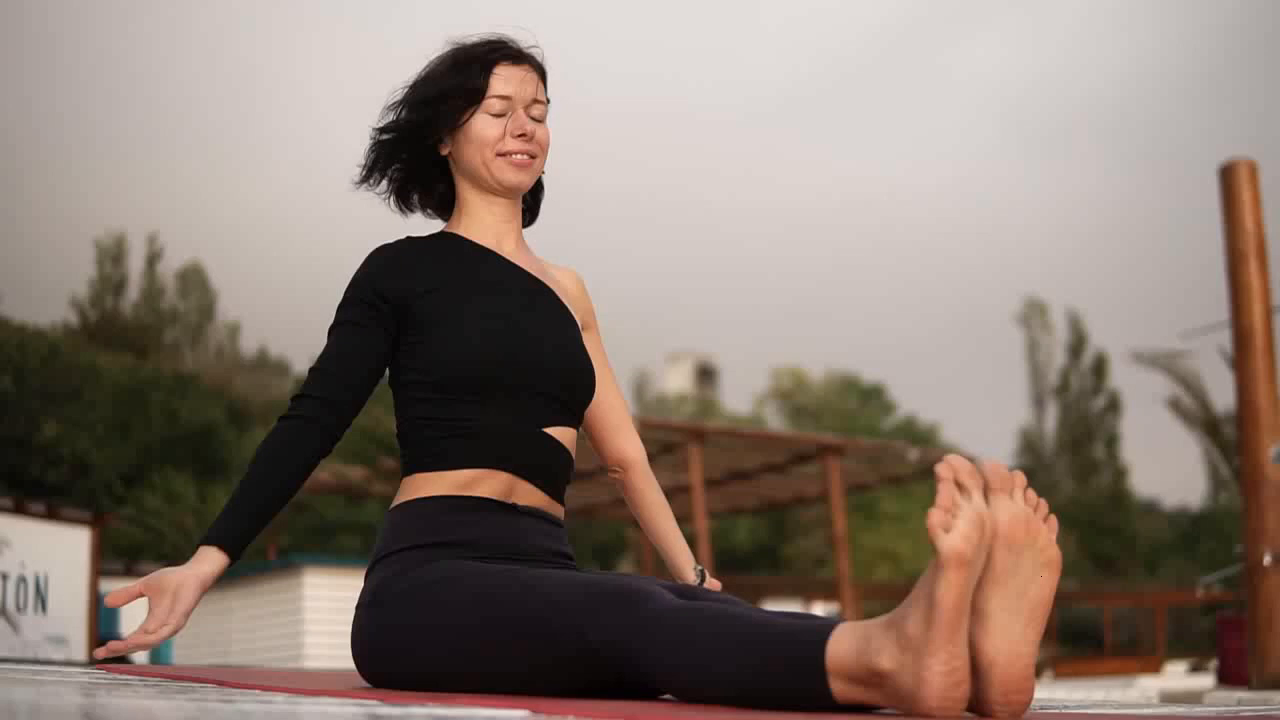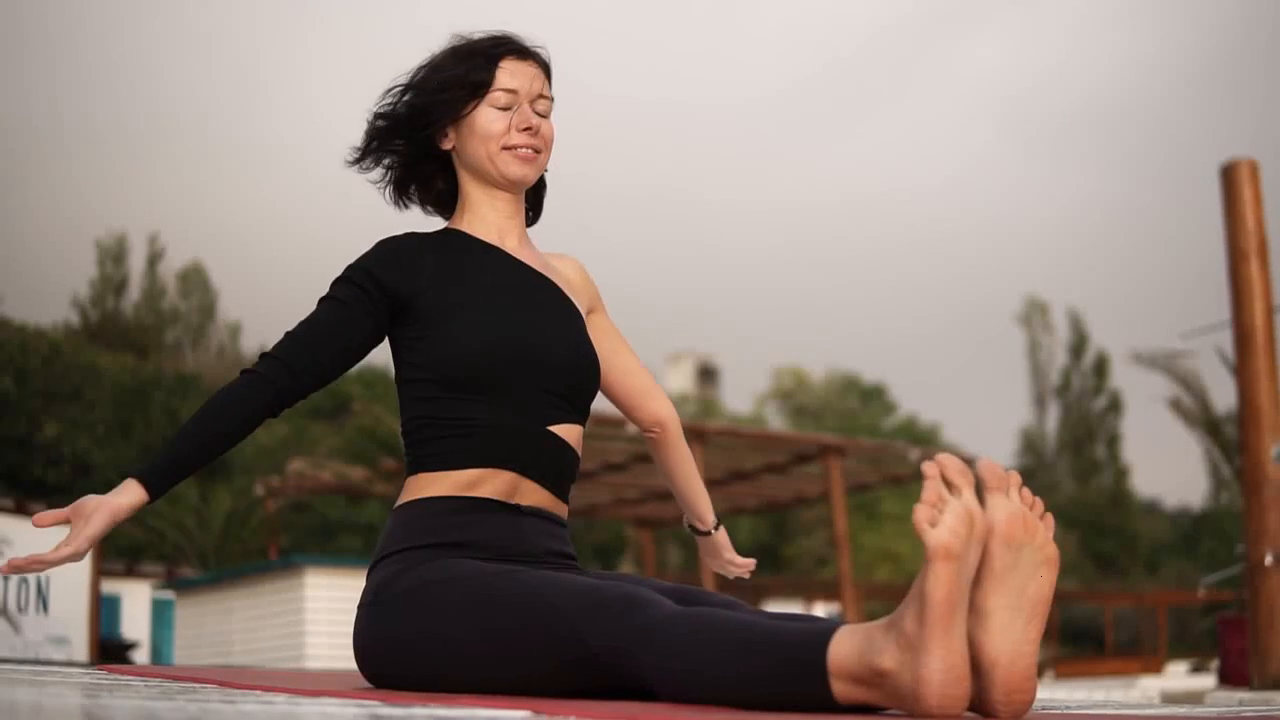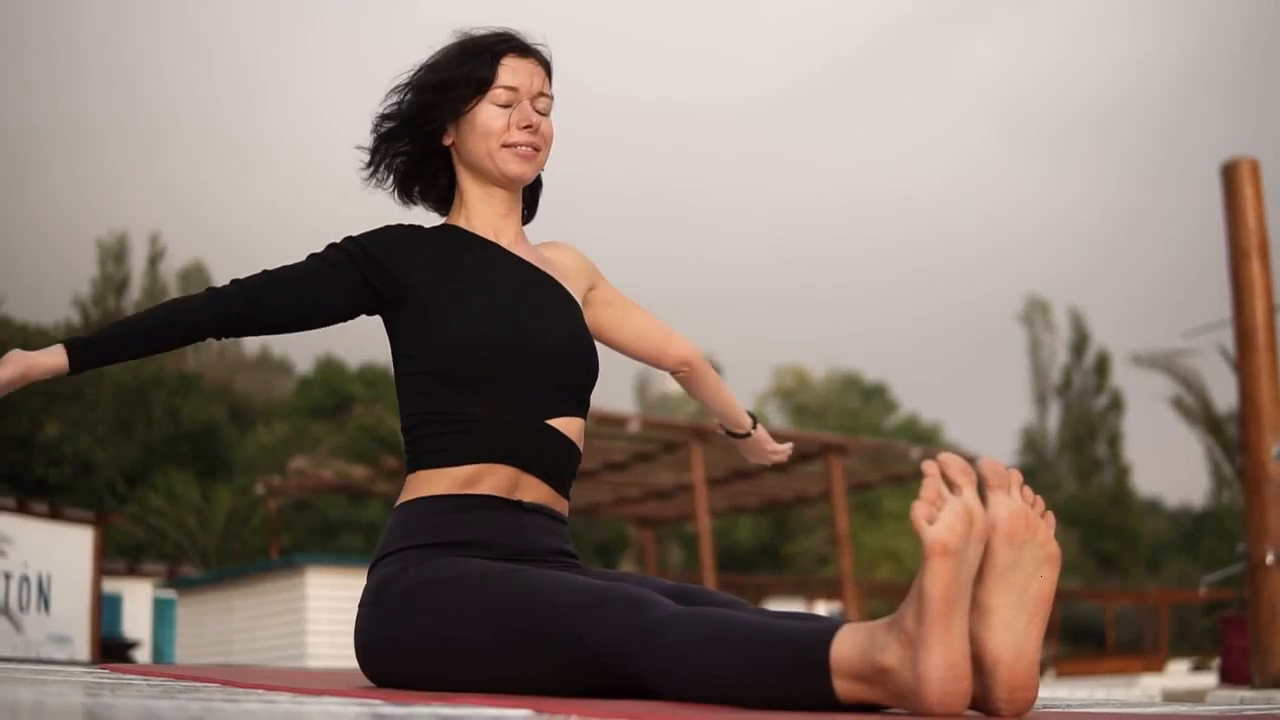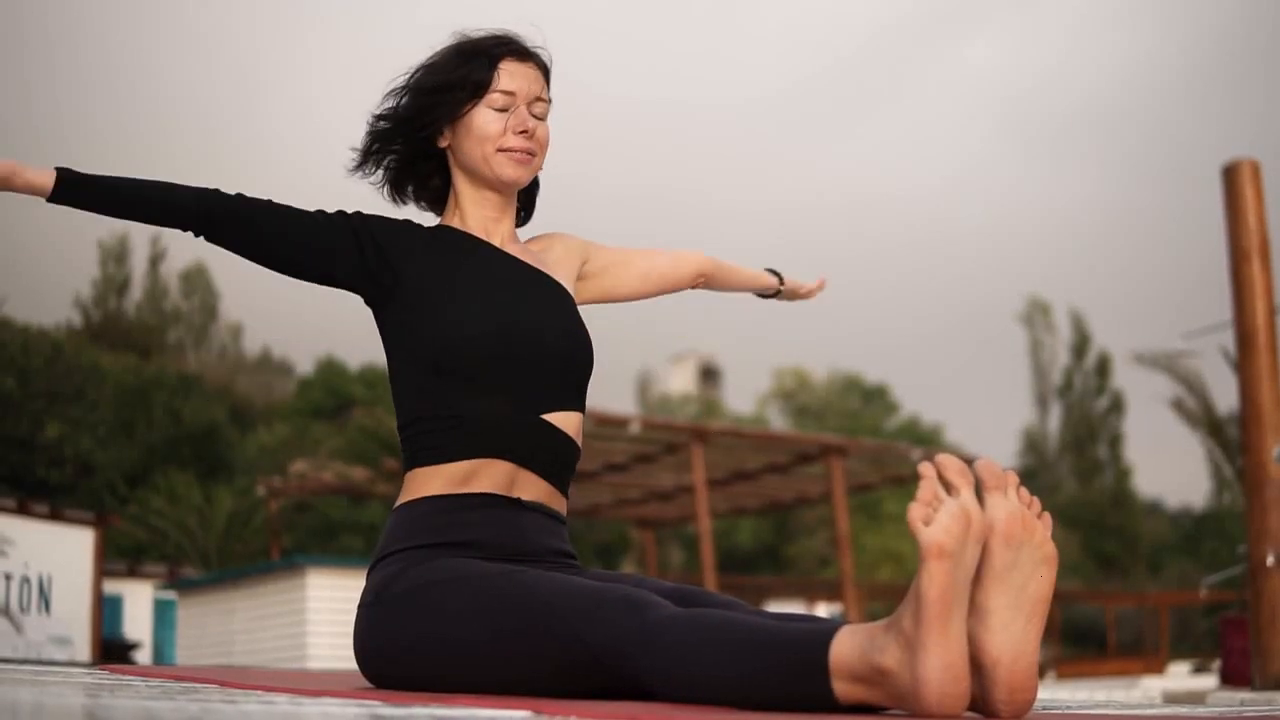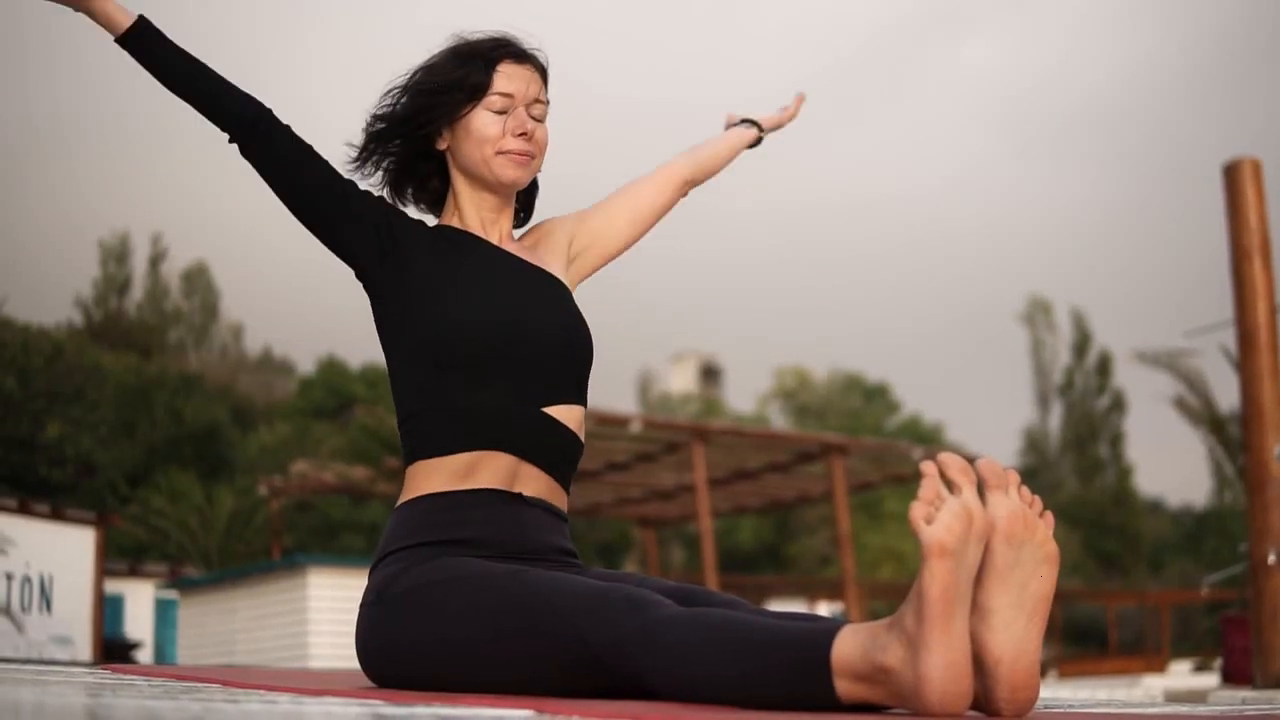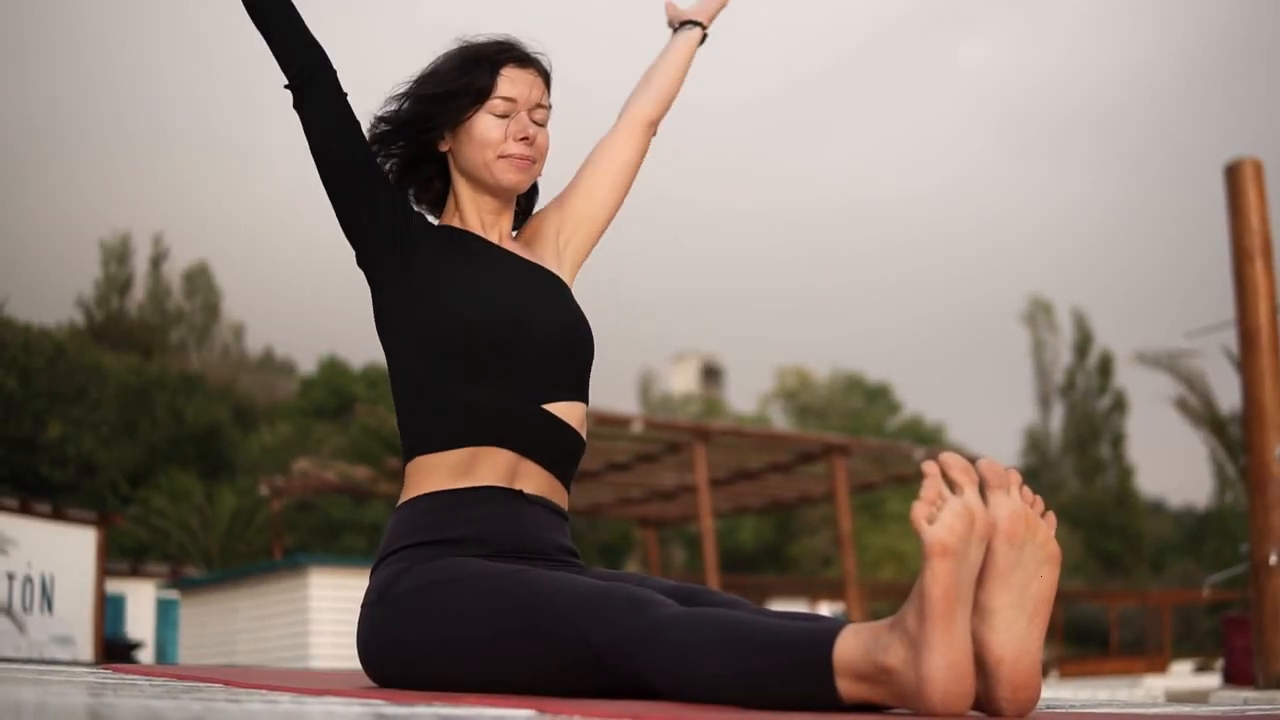
dt=0.4s
person 1, frame 1
left shoulder: (563, 289)
right shoulder: (405, 270)
left elbow: (621, 447)
right elbow: (313, 420)
left wrist: (688, 574)
right wrist: (207, 560)
left hip: (543, 567)
right hip: (430, 578)
left knee: (707, 618)
right knee: (634, 622)
person 1, frame 2
left shoulder: (566, 280)
right shoulder: (408, 267)
left elbow: (657, 414)
right elbow: (268, 384)
left wrist: (711, 529)
right wrist: (129, 494)
left hip: (543, 568)
right hip: (432, 578)
left knee: (707, 617)
right knee: (639, 627)
person 1, frame 3
left shoulder: (565, 271)
right shoulder: (404, 259)
left elbow: (683, 354)
right elbow: (234, 307)
left wrist: (744, 426)
left hip: (545, 566)
right hip: (434, 575)
left knee: (711, 614)
right knee: (640, 624)
person 1, frame 4
left shoulder: (557, 262)
right shoulder: (394, 254)
left elbow: (690, 263)
right elbow: (224, 217)
left wrist: (769, 277)
left hip: (544, 565)
right hip: (433, 578)
left knee: (710, 616)
right knee: (641, 629)
person 1, frame 5
left shoulder: (551, 257)
right shoulder: (400, 245)
left elbow: (672, 175)
right elbow: (264, 136)
left wrist: (747, 130)
left hip: (547, 562)
right hip: (429, 577)
left knee: (710, 617)
right knee: (630, 630)
person 1, frame 6
left shoulder: (546, 255)
right shoulder: (401, 248)
left elbow: (638, 122)
right elbow: (316, 87)
left hip: (542, 565)
right hip: (432, 578)
left knee: (718, 618)
right knee: (636, 630)
